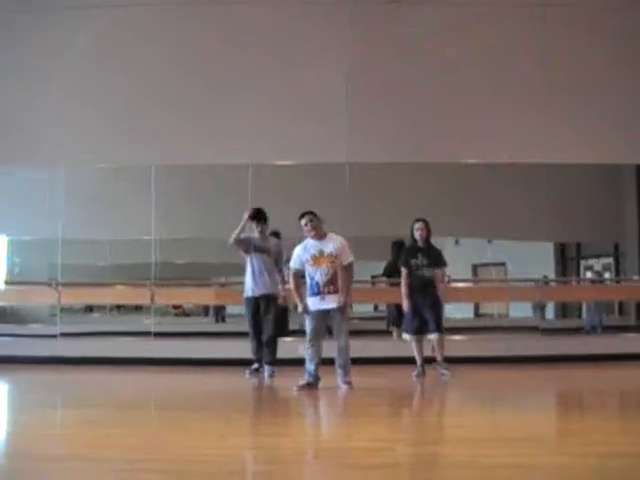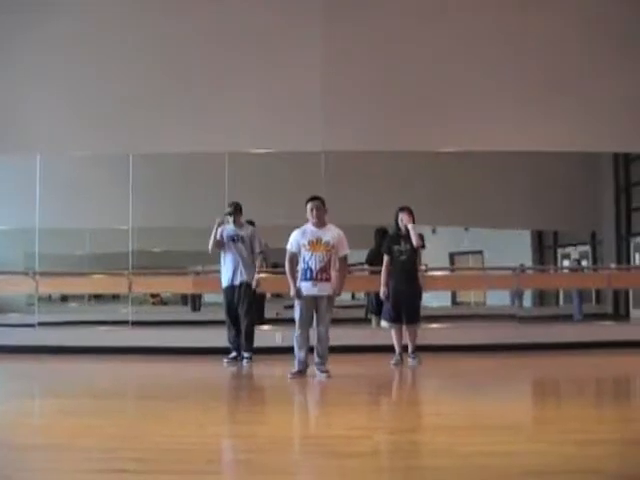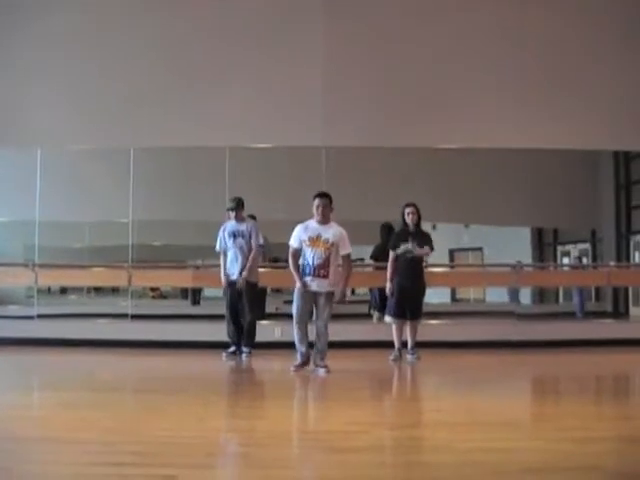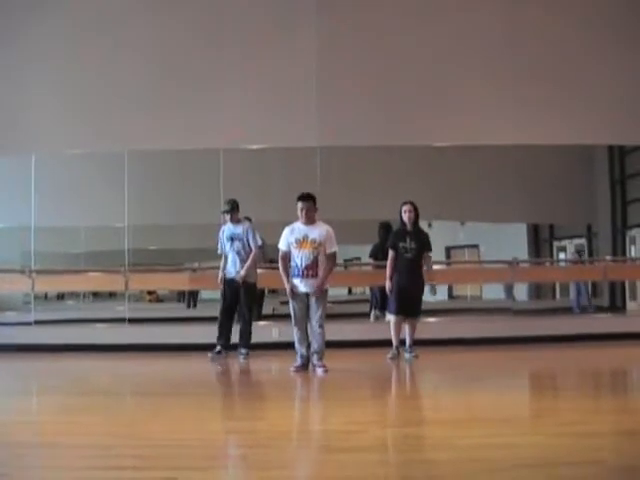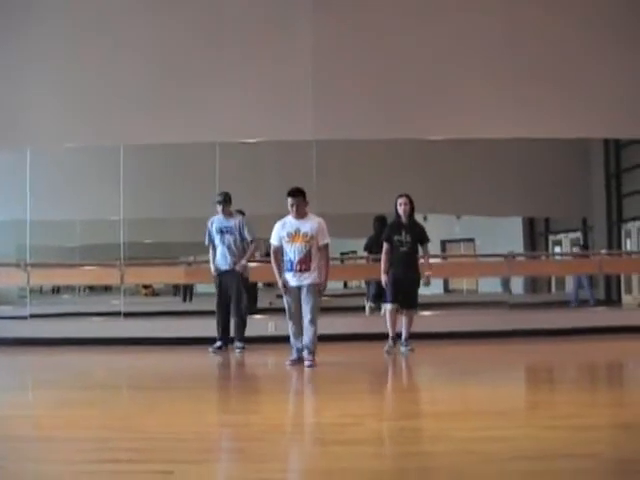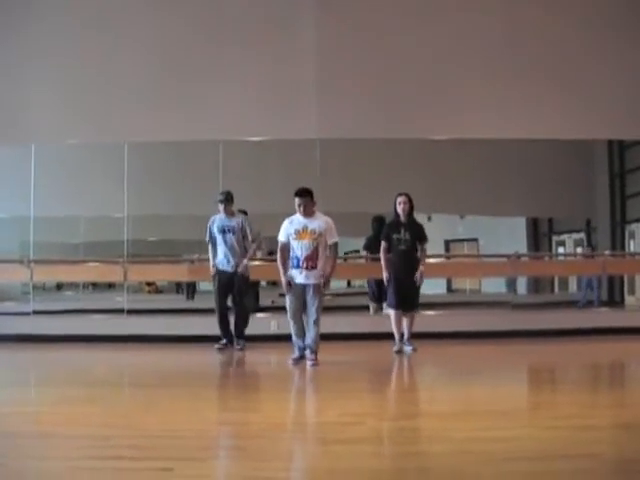
dt=0.4s
person 1, frame 1
left shoulder: (339, 242)
right shoulder: (301, 249)
left elbow: (348, 270)
right elbow: (294, 277)
left wrist: (346, 296)
right wrist: (300, 302)
left hip: (337, 301)
right hip: (314, 303)
left knee: (342, 339)
right knee: (312, 341)
left ankle: (344, 376)
right ankle: (311, 378)
person 1, frame 2
left shoulder: (336, 234)
right shoulder: (299, 234)
left elbow: (343, 262)
right elbow: (290, 261)
left wrist: (339, 285)
right wrist: (292, 286)
left hip: (327, 289)
right hip: (304, 289)
left knee: (323, 329)
right knee: (301, 327)
left ankle: (321, 365)
right ankle: (300, 365)
person 1, frame 3
left shoulder: (339, 232)
right shoulder: (301, 229)
left elbow: (346, 261)
right elbow: (293, 256)
left wrist: (343, 287)
right wrist: (298, 279)
left hip: (327, 286)
right hip: (304, 284)
left knee: (322, 324)
right knee: (299, 321)
left ankle: (320, 360)
right ankle: (302, 357)
person 1, frame 4
left shoulder: (325, 231)
right shoulder: (289, 231)
left elbow: (331, 259)
right elbow: (283, 258)
left wrist: (321, 282)
right wrist: (287, 283)
left hip: (317, 286)
right hip: (296, 286)
left knee: (317, 323)
right knee: (298, 324)
left ankle: (317, 359)
right ankle: (302, 359)
person 1, frame 5
left shoulder: (317, 223)
right shoulder: (281, 225)
left elbow: (324, 252)
right elbow: (275, 253)
left wrist: (324, 278)
right wrist: (279, 278)
left hip: (311, 280)
right hip: (289, 280)
left knee: (309, 317)
right knee: (293, 318)
left ankle: (309, 353)
right ankle: (297, 352)
person 1, frame 6
left shoulder: (325, 222)
right shoulder: (289, 223)
left elbow: (333, 249)
right elbow: (282, 251)
left wrist: (329, 273)
right wrist: (283, 275)
left hip: (316, 278)
right hip: (294, 279)
left knee: (313, 316)
right knee: (294, 315)
left ankle: (311, 351)
right ankle: (299, 350)
person 2, frame 1
left shoulder: (275, 244)
right shoulder: (248, 240)
left elbow: (279, 268)
right elbow: (233, 241)
left wrist: (283, 288)
right wrist: (244, 221)
left hip: (270, 292)
right hip: (251, 291)
left knee: (269, 330)
right knee: (254, 329)
left ankle: (269, 364)
right ankle: (258, 362)
person 2, frame 2
left shoulder: (250, 231)
right shoulder: (223, 230)
left elbow: (257, 254)
right elbow: (211, 249)
left wrist: (257, 273)
right wrist: (216, 228)
left hip: (246, 279)
right hip: (228, 279)
left knee: (245, 315)
right knee: (231, 316)
left ankle: (247, 351)
right ankle: (235, 350)
person 2, frame 3
left shoulder: (251, 226)
right shoulder: (225, 228)
left elbow: (256, 250)
right elbow: (222, 253)
left wrist: (246, 273)
right wrist: (223, 273)
left hip: (248, 276)
right hip: (230, 276)
left knee: (247, 312)
right knee: (231, 312)
left ankle: (246, 345)
right ankle: (235, 344)
person 2, frame 4
left shoulder: (247, 227)
right shoulder: (224, 230)
left elbow: (255, 251)
right elbow: (224, 254)
left wrist: (244, 271)
right wrist: (221, 271)
left hip: (246, 277)
right hip: (229, 276)
left knee: (245, 313)
right knee: (225, 311)
left ankle: (244, 347)
right ankle: (222, 345)
person 2, frame 5
left shoulder: (239, 220)
right shoulder: (212, 222)
left elbow: (251, 243)
right elbow: (211, 245)
left wrist: (244, 261)
right wrist: (212, 264)
left hip: (236, 268)
right hip: (220, 269)
left knee: (239, 305)
right knee: (221, 306)
left ankle: (239, 340)
right ankle: (222, 340)
person 2, frame 6
left shoulder: (241, 220)
right shoulder: (214, 221)
left elbow: (252, 243)
right elbow: (211, 244)
left wrist: (246, 261)
right wrist: (212, 263)
left hip: (238, 268)
right hip: (220, 269)
left knee: (240, 304)
right knee: (220, 303)
left ankle: (239, 337)
right ankle: (226, 337)
person 3, frame 1
left shoulder: (435, 252)
right shoulder: (408, 252)
left elbow: (442, 276)
right elbow: (404, 276)
left wrist: (435, 273)
right wrist: (405, 297)
left hip: (431, 296)
right hip: (414, 297)
left knee: (436, 332)
right knee: (415, 334)
left ankle: (441, 362)
right ankle: (420, 366)
person 3, frame 2
left shoulder: (417, 236)
right shoulder: (391, 239)
left elbow: (417, 244)
right elbow: (386, 264)
left wrist: (410, 224)
right wrist: (383, 285)
left hip: (412, 284)
right hip: (395, 284)
left knee: (411, 321)
right knee: (394, 321)
left ankle: (412, 353)
right ankle: (398, 354)
person 3, frame 3
left shoulder: (424, 236)
right shoulder: (398, 235)
left elbow: (426, 253)
right elbow: (391, 260)
left wrist: (410, 248)
right wrist: (389, 280)
left hip: (417, 280)
right hip: (399, 280)
left knee: (414, 317)
right knee: (397, 316)
left ankle: (411, 349)
right ankle: (397, 349)
person 3, frame 4
left shoulder: (422, 235)
right shoulder: (396, 234)
left elbow: (427, 259)
right elbow: (391, 258)
left wrist: (432, 281)
right wrist: (388, 279)
left hip: (416, 280)
right hip: (398, 279)
left knee: (413, 315)
right knee: (395, 314)
left ankle: (409, 347)
right ankle: (395, 347)
person 3, frame 5
left shoulder: (418, 228)
right shoulder: (391, 227)
left elbow: (425, 250)
right elbow: (385, 251)
left wrist: (427, 271)
right wrist: (383, 272)
left hip: (412, 272)
right hip: (394, 272)
left knee: (409, 308)
right knee: (391, 306)
left ankle: (405, 340)
right ankle: (391, 339)
person 3, frame 6
left shoulder: (417, 227)
right shoulder: (390, 226)
left elbow: (422, 250)
right elbow: (383, 250)
left wrist: (420, 269)
right wrist: (384, 269)
left hip: (412, 272)
right hip: (394, 272)
left knee: (410, 308)
right knee: (395, 307)
left ankle: (407, 340)
right ankle: (398, 341)
